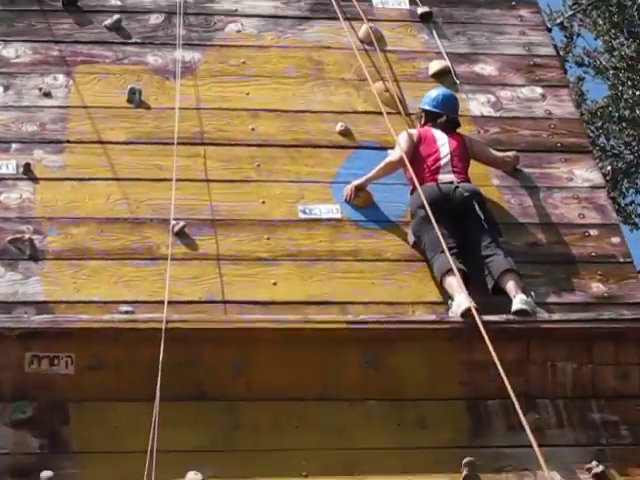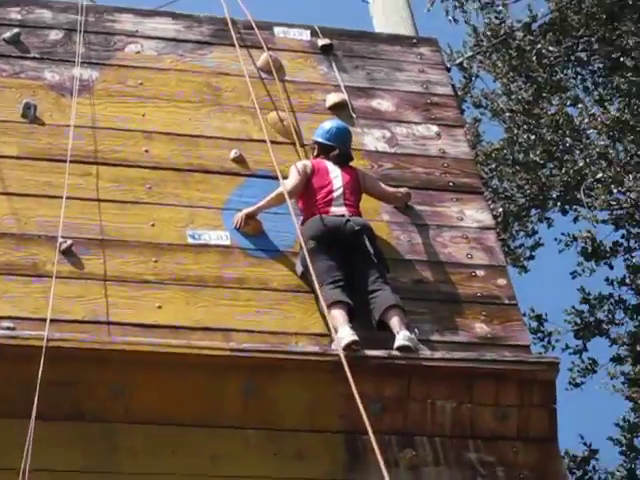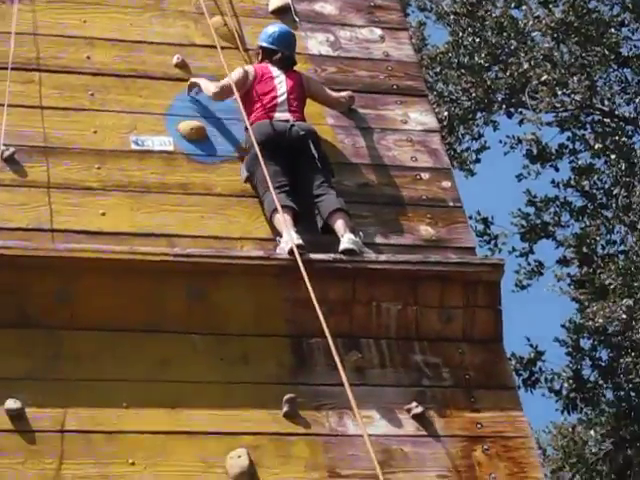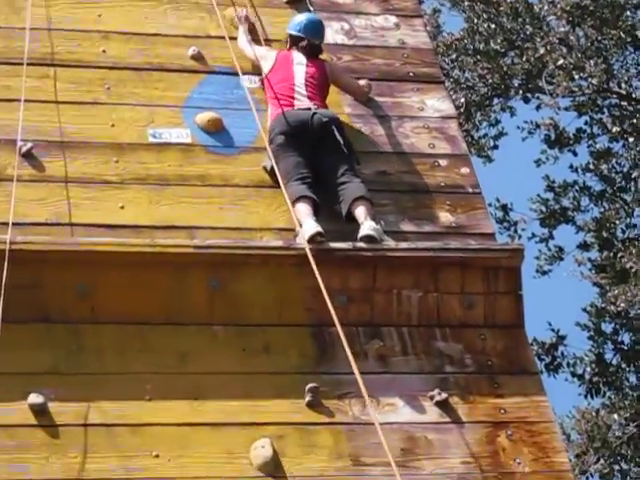
dt=0.4s
person 1, frame 1
left shoulder: (411, 135)
right shoulder: (464, 140)
left elbow: (396, 160)
right elbow: (505, 161)
left wrist: (364, 181)
right wrist: (512, 158)
left hip: (429, 197)
right hip: (467, 194)
left knee: (441, 251)
right knee: (489, 248)
left ankle: (460, 296)
right ankle: (517, 294)
person 1, frame 2
left shoulder: (305, 166)
right shoulder: (357, 174)
left elbow: (289, 191)
right elbow: (397, 197)
left wrist: (255, 209)
right wrist: (403, 193)
left hip: (320, 228)
right hip: (357, 228)
left knee: (330, 283)
right knee: (376, 283)
left ankle: (344, 330)
right ankle: (402, 331)
person 1, frame 3
left shoulder: (248, 72)
right shoulder: (301, 79)
left elbow: (218, 92)
right elbow: (340, 102)
left wrist: (200, 81)
right wrist: (347, 96)
left hip: (264, 134)
right hip: (302, 133)
left knee: (274, 189)
right knee: (321, 187)
left ankle: (289, 234)
right ankle: (347, 235)
person 1, frame 4
left shoulder: (269, 56)
right shoulder: (326, 66)
left elbow: (243, 43)
right elbow: (361, 92)
left wrist: (243, 25)
right wrist: (364, 84)
left hip: (286, 123)
right hip: (324, 120)
left knee: (296, 178)
right knee: (345, 175)
left ankle: (308, 223)
right ankle: (367, 222)
